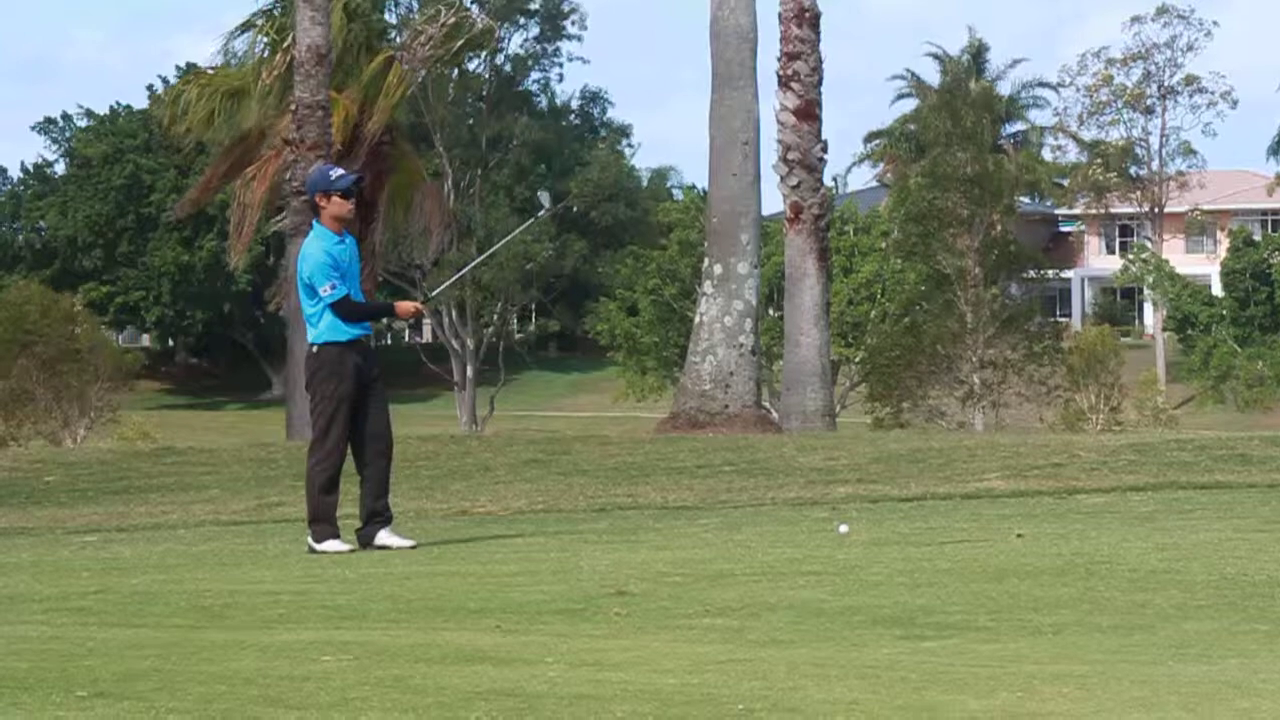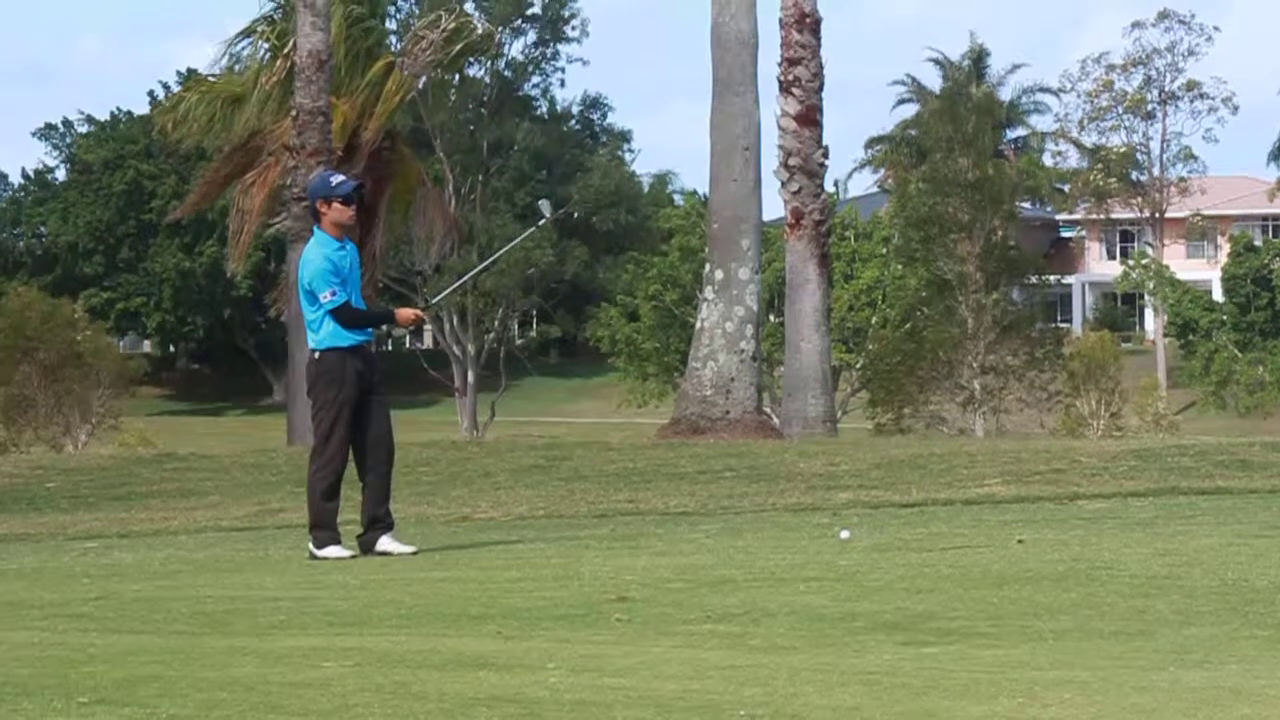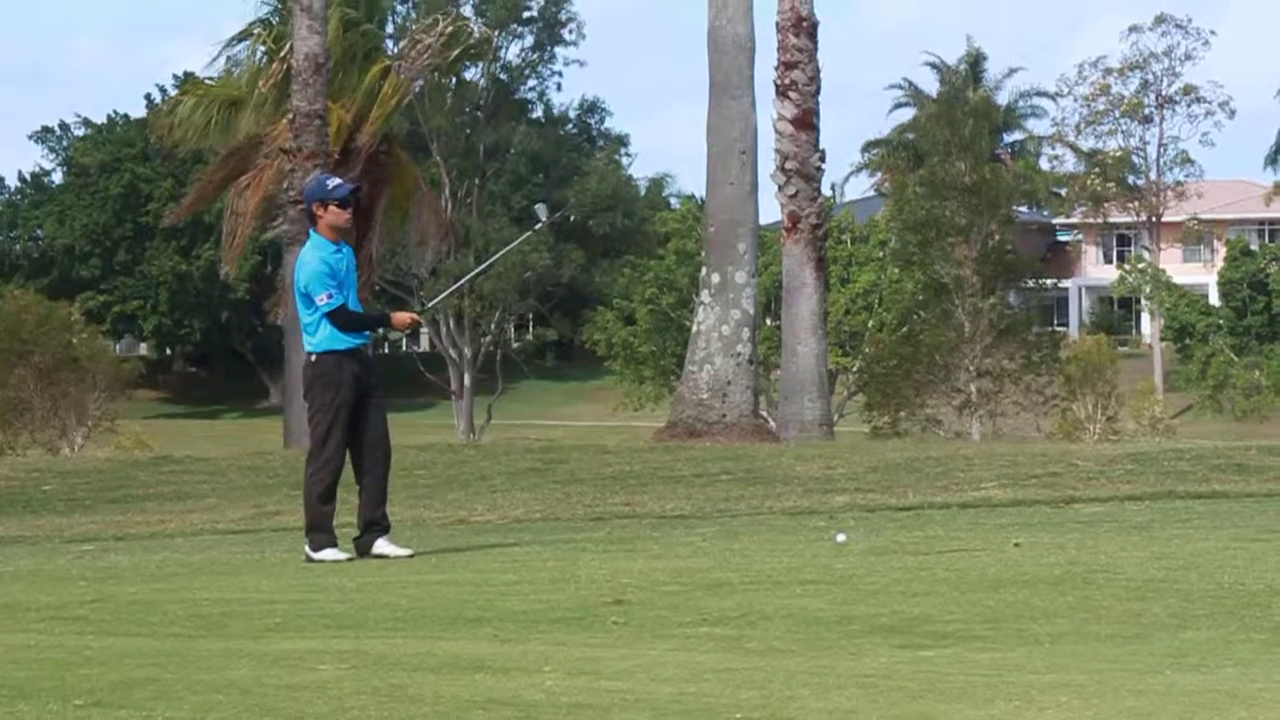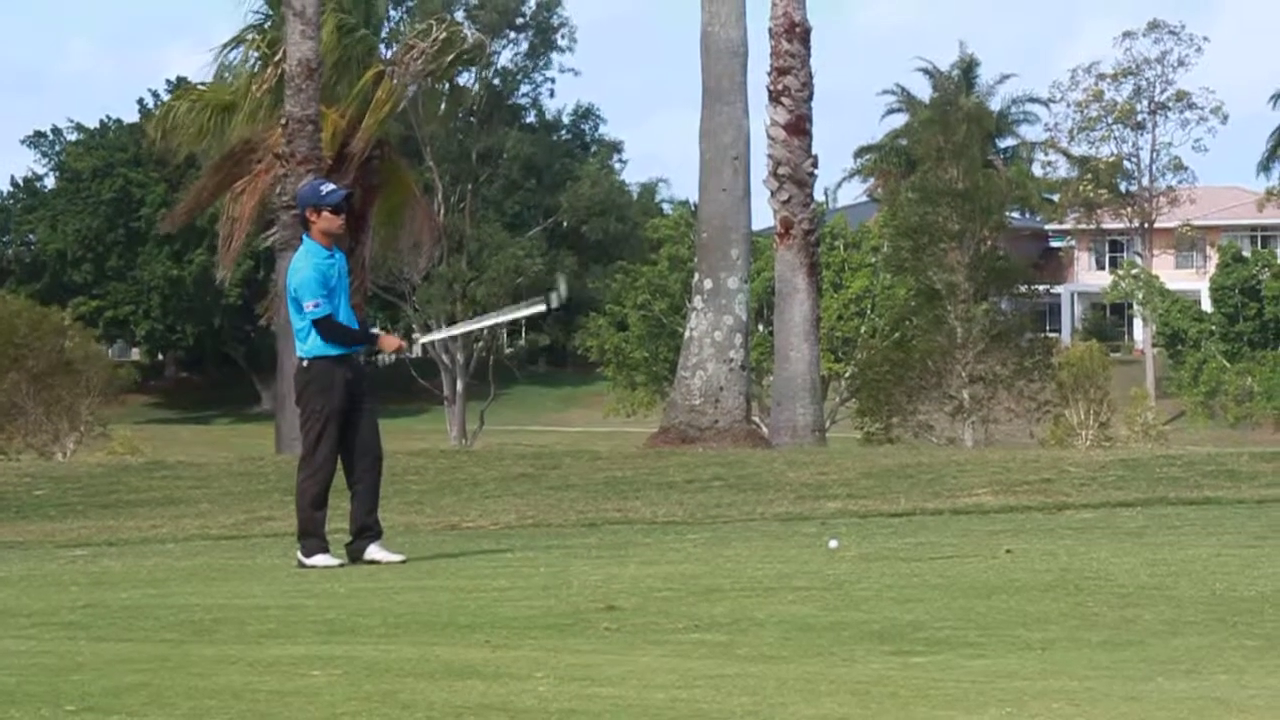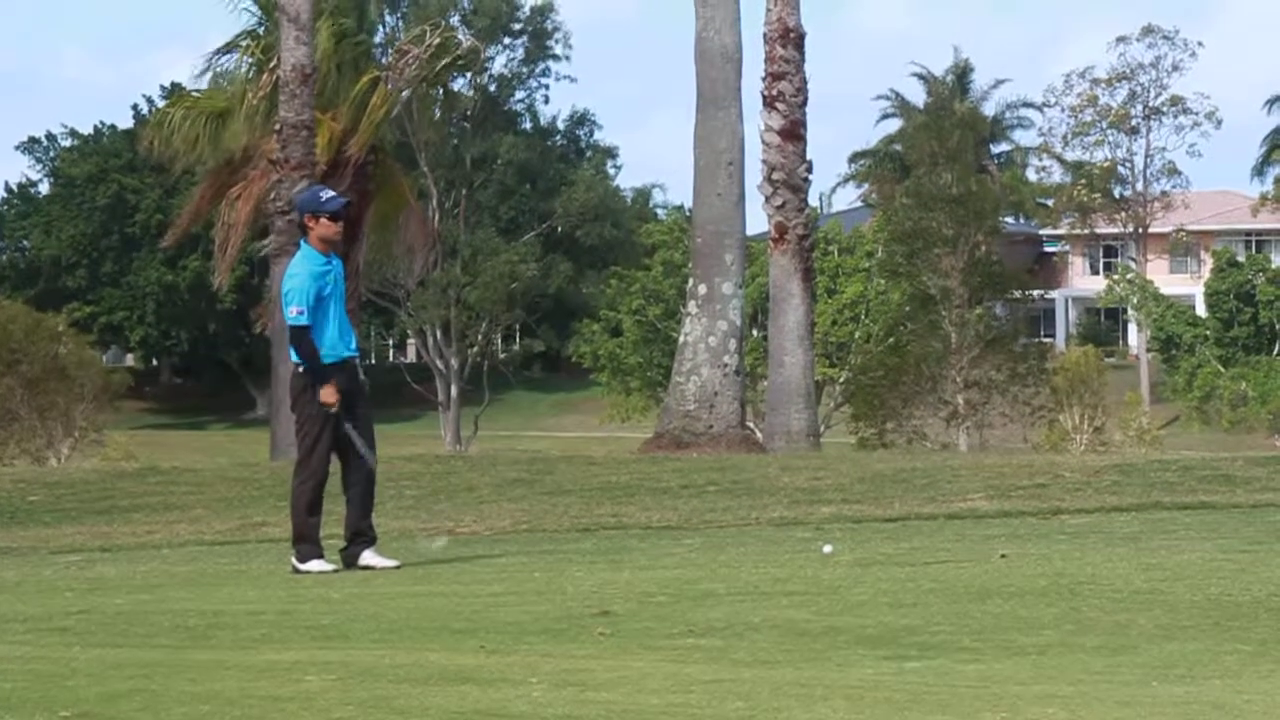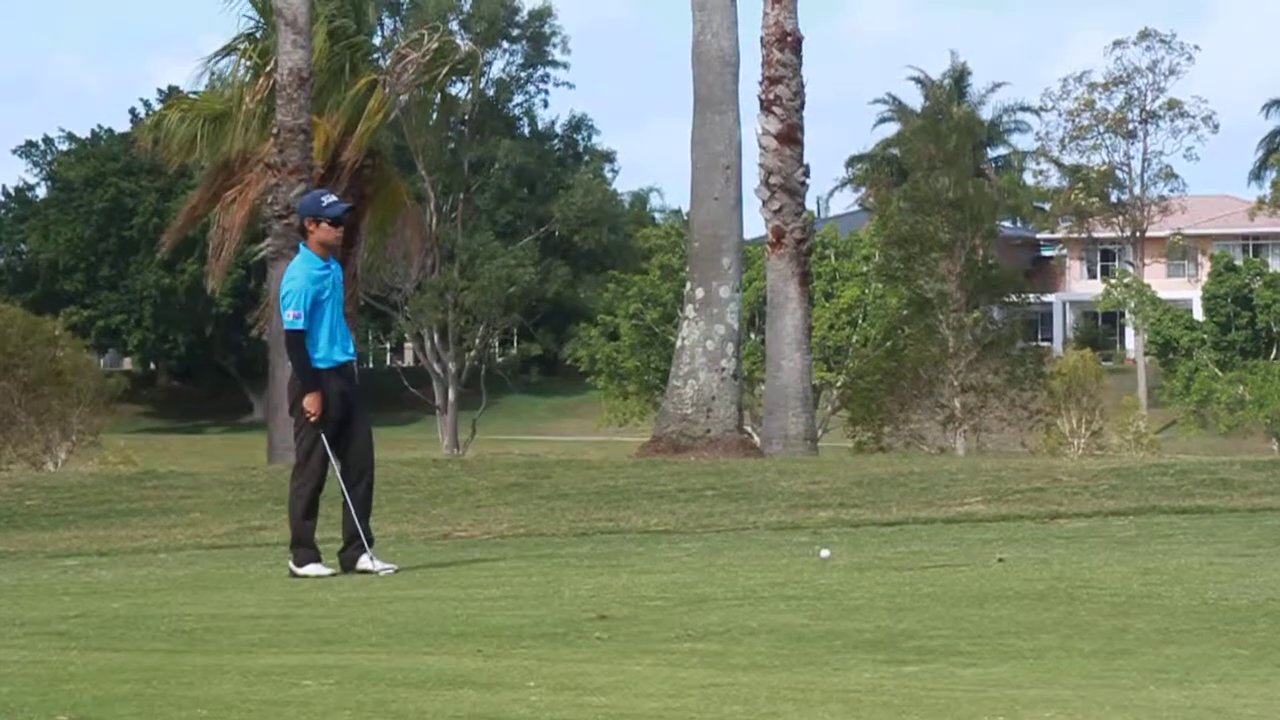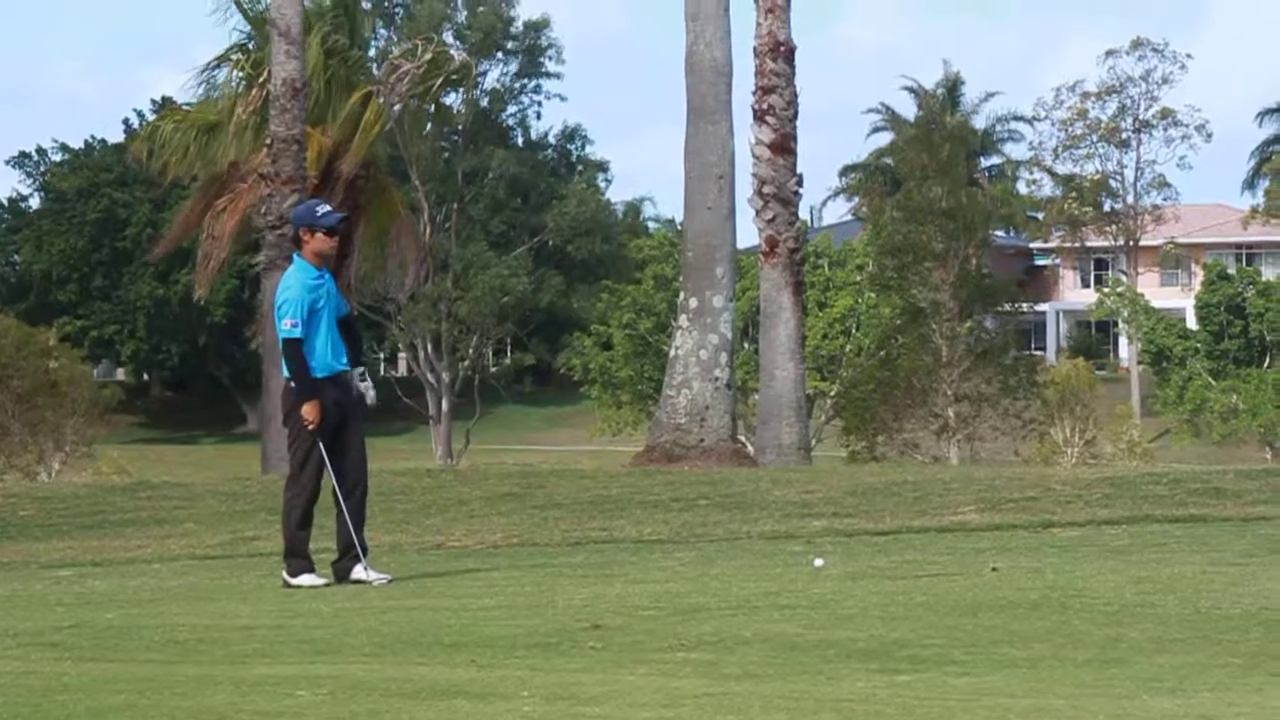
dt=0.4s
person 1, frame 1
left shoulder: (348, 242)
right shoulder: (317, 252)
right elbow: (344, 308)
left wrist: (390, 311)
right wrist: (393, 310)
left hip: (361, 351)
right hip: (331, 356)
left knee: (376, 442)
right knee: (329, 447)
left ankle: (376, 526)
right ankle: (321, 532)
person 1, frame 2
left shoulder: (349, 248)
right shoulder: (318, 258)
right elbow: (344, 315)
left wrist: (388, 319)
right wrist: (393, 317)
left hip: (362, 356)
right hip: (332, 362)
left knee: (378, 448)
right knee: (331, 452)
left ankle: (377, 532)
right ankle: (323, 538)
person 1, frame 3
left shoulder: (345, 251)
right shoulder: (314, 261)
right elbow: (340, 318)
left wrist: (386, 323)
right wrist: (389, 320)
left hip: (359, 360)
right hip: (329, 365)
left knee: (375, 450)
right knee: (327, 455)
left ankle: (374, 534)
right ankle: (319, 541)
person 1, frame 4
left shoulder: (337, 257)
right shoulder: (307, 266)
right elbow: (325, 328)
left wrist: (371, 335)
right wrist: (375, 338)
left hip: (350, 366)
right hip: (321, 370)
left knee: (367, 456)
right knee: (319, 461)
left ankle: (365, 540)
right ankle: (311, 547)
person 1, frame 5
left shoulder: (335, 263)
right shoulder: (302, 272)
right elbow: (299, 335)
right wrist: (323, 383)
left hip: (346, 371)
right hip: (317, 379)
left knee: (361, 462)
right knee: (313, 467)
left ankle: (360, 546)
right ankle: (305, 552)
person 1, frame 6
left shoulder: (334, 267)
right shoulder: (300, 276)
right elbow: (293, 339)
right wrist: (310, 390)
left hip: (344, 376)
right hip: (316, 382)
left knee: (360, 465)
right knee: (311, 471)
left ankle: (356, 550)
right ankle: (303, 555)
person 1, frame 7
left shoulder: (326, 278)
right shoulder: (296, 285)
right elbow: (291, 348)
left wrist: (359, 368)
right wrist: (308, 398)
left hip: (339, 386)
right hip: (308, 392)
left knee: (353, 477)
right knee: (305, 482)
left ankle: (350, 560)
right ankle: (296, 566)
